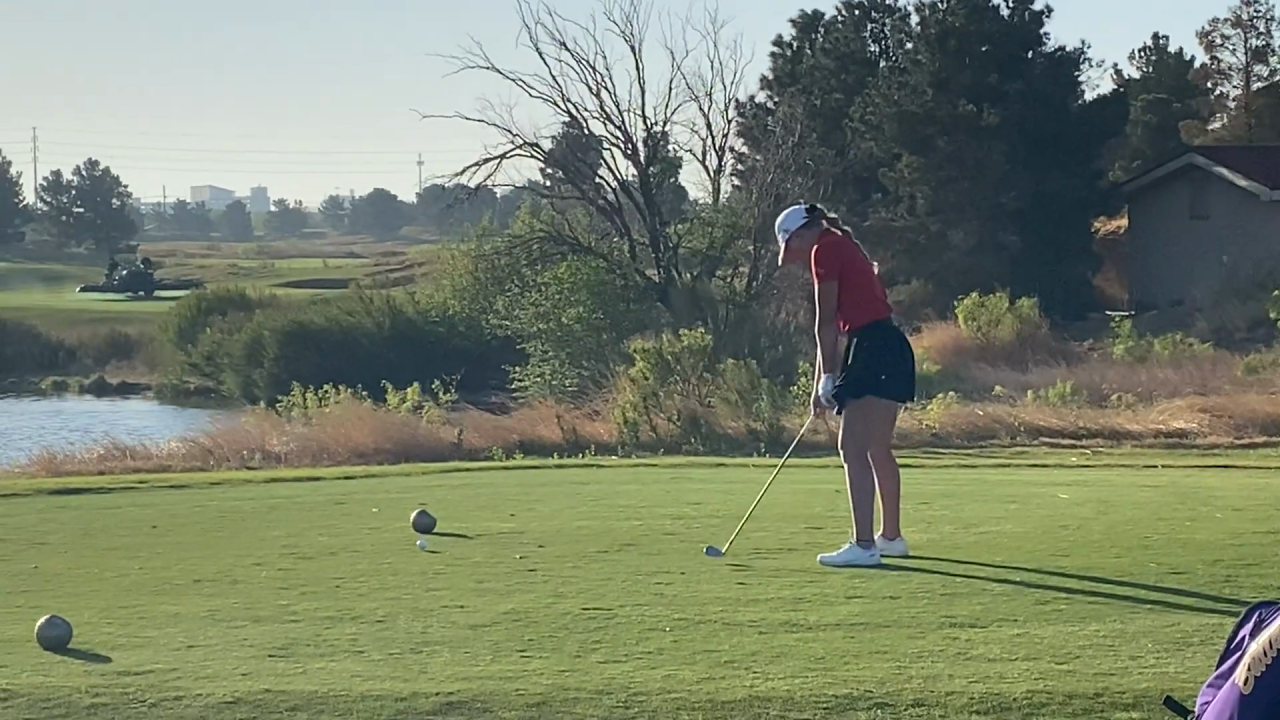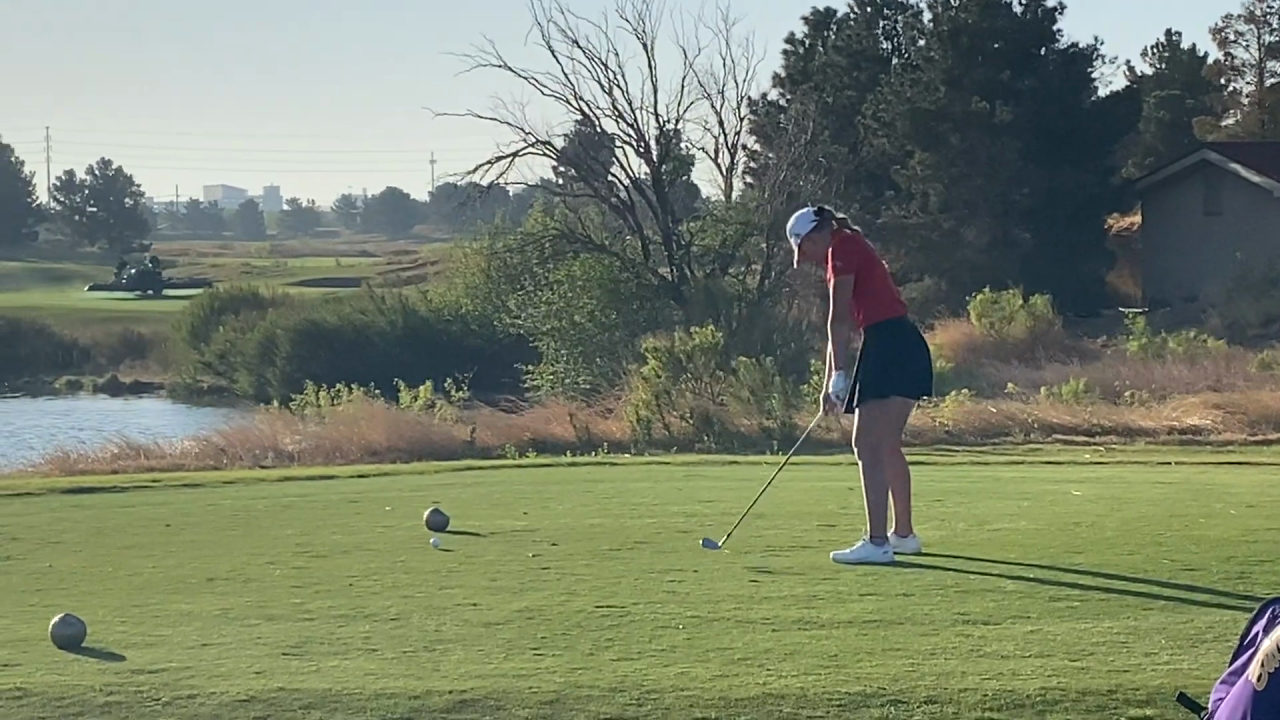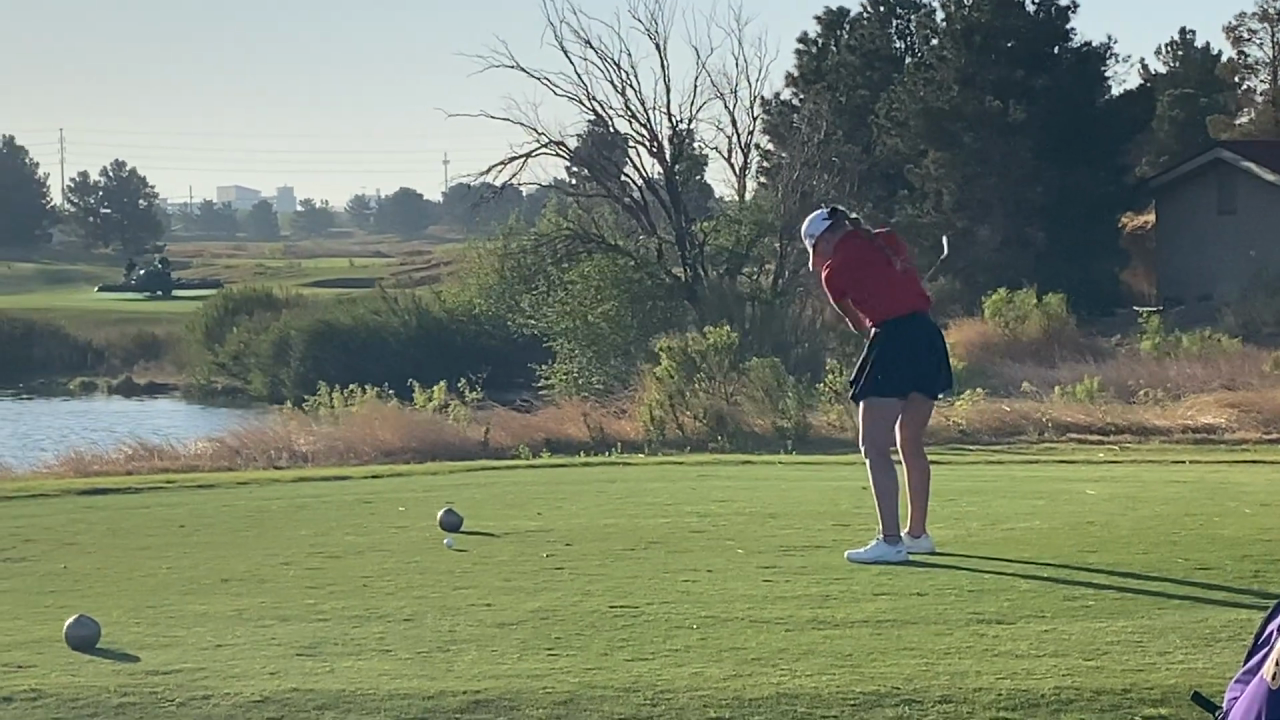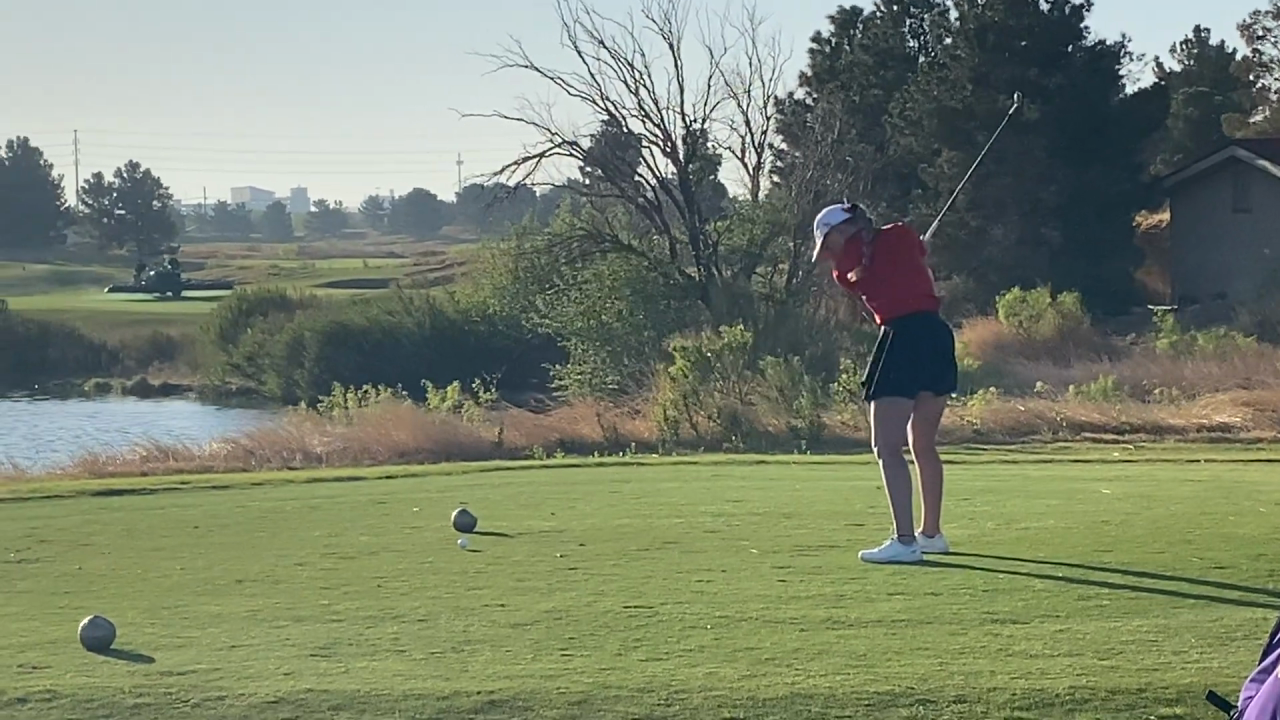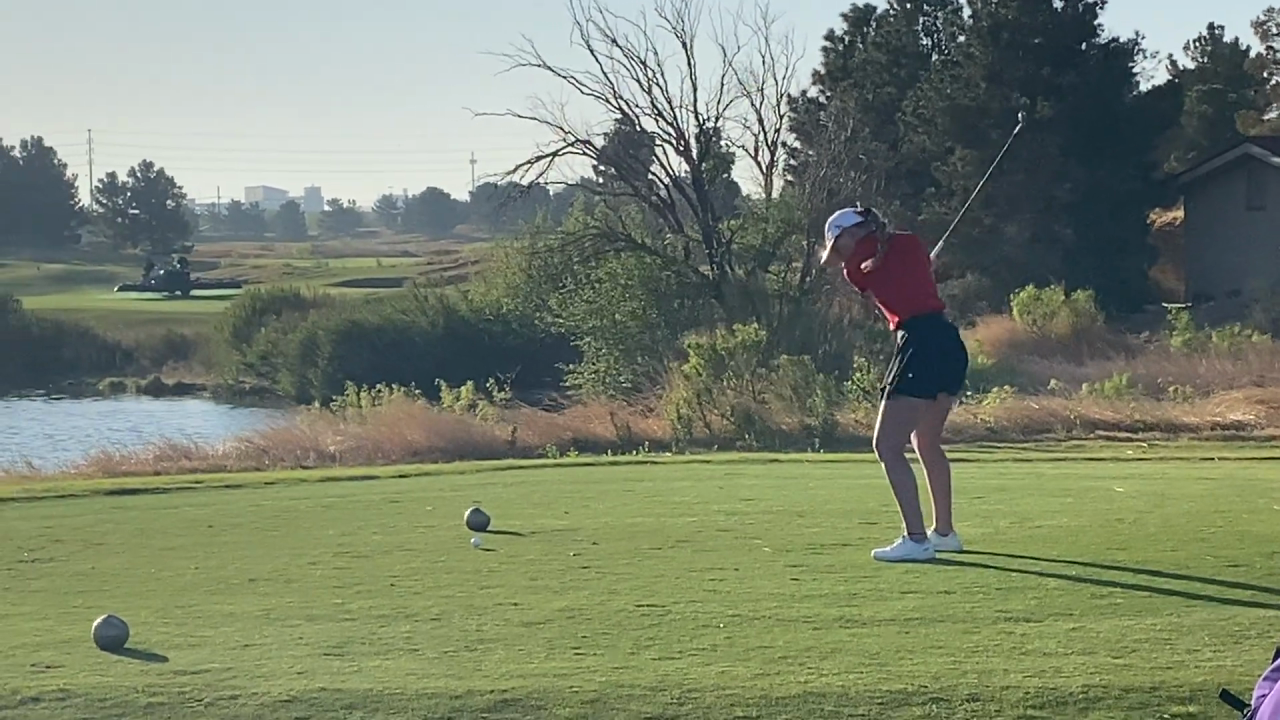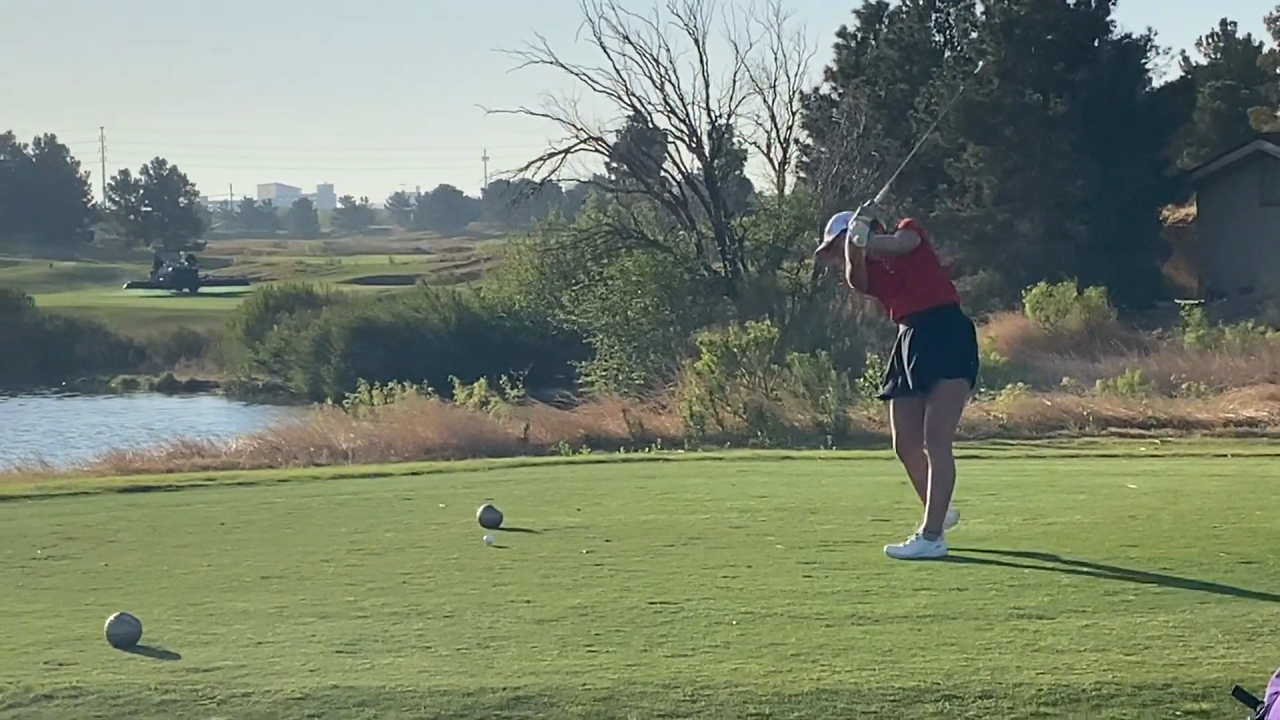
dt=0.4s
person 1, frame 1
left shoulder: (824, 250)
right shoulder: (840, 249)
left elbow: (826, 323)
right elbow: (834, 325)
left wrist: (827, 378)
right wrist: (820, 383)
left hip: (873, 349)
right hip: (887, 348)
left knee: (853, 449)
right knee: (878, 450)
left ankle: (864, 545)
right ankle: (891, 537)
person 1, frame 2
left shoulder: (842, 248)
right shoulder: (845, 254)
left elbow: (840, 319)
right elbow: (839, 327)
left wrist: (839, 375)
right wrist: (830, 383)
left hip: (888, 346)
right hip: (902, 346)
left knee: (868, 446)
right knee: (888, 447)
left ankle: (877, 542)
right ankle: (903, 534)
person 1, frame 3
left shoulder: (834, 271)
right shoulder: (888, 240)
left hip: (892, 343)
right hip: (928, 337)
left knee: (874, 447)
right knee: (911, 446)
left ankle: (890, 541)
right ankle: (917, 534)
person 1, frame 4
left shoulder: (844, 269)
right shoulder: (901, 234)
right elbow: (926, 279)
left hip: (902, 341)
right hip: (937, 335)
left knee: (887, 448)
right knee: (924, 445)
left ankle: (905, 541)
right ankle: (931, 533)
person 1, frame 5
left shoulder: (856, 266)
right shoulder: (908, 242)
left hip: (920, 345)
right hip: (946, 340)
left knee: (887, 446)
right knee: (926, 444)
left ankle: (916, 539)
right ankle: (944, 531)
person 1, frame 6
left shoulder: (907, 233)
right shoulder: (864, 275)
left elbow: (899, 244)
right elbow: (855, 273)
left wrist: (864, 238)
right wrist: (854, 245)
left hip: (947, 334)
right hip: (912, 342)
left knee: (936, 438)
right knee: (905, 444)
left ankle: (931, 536)
right ankle: (939, 512)
